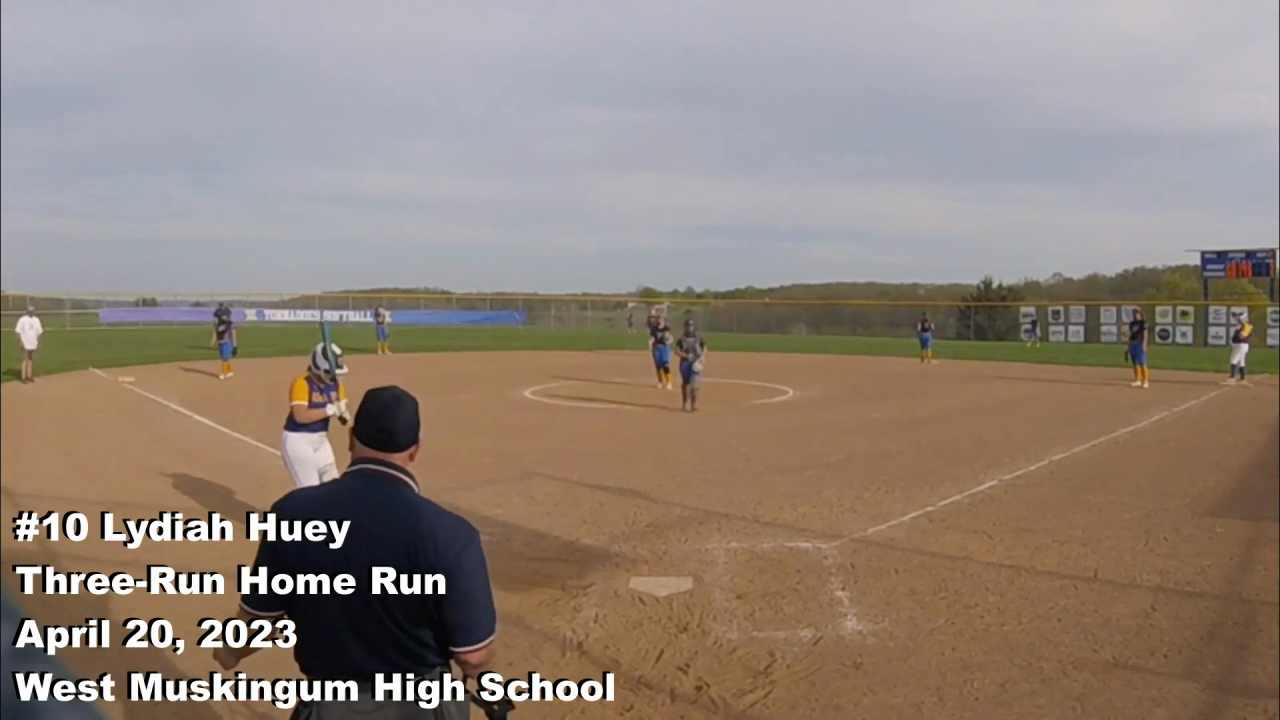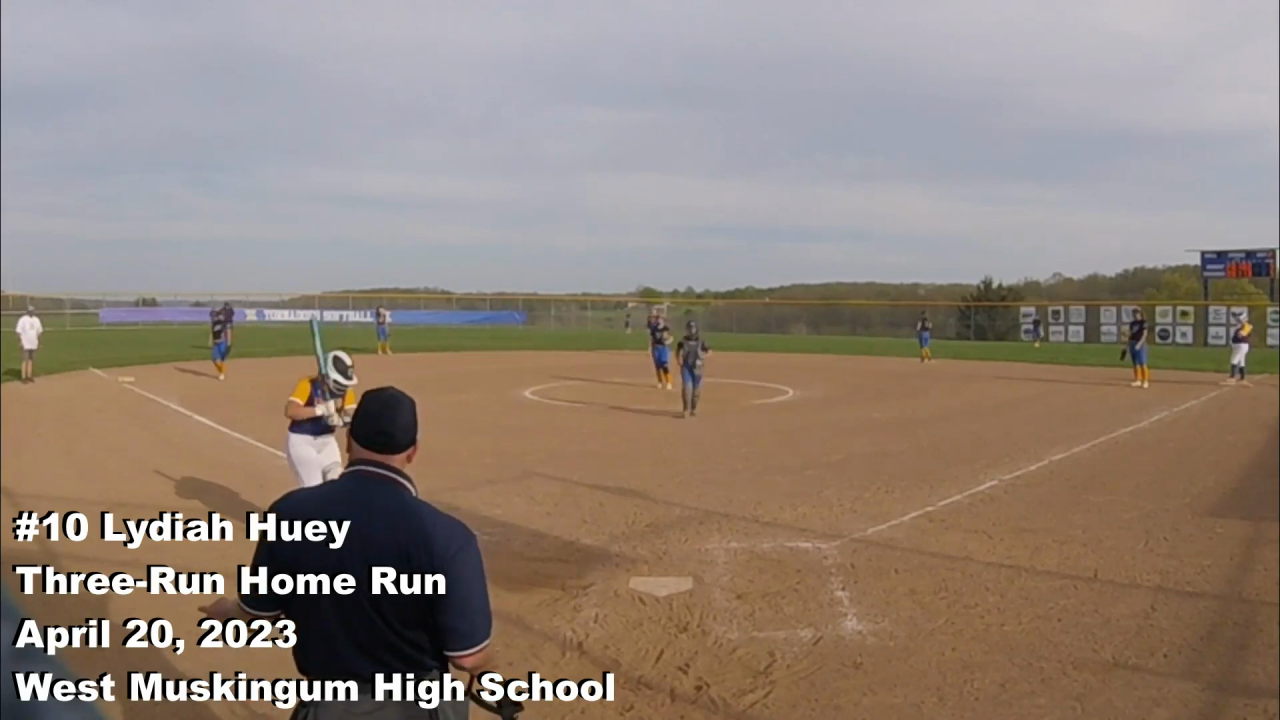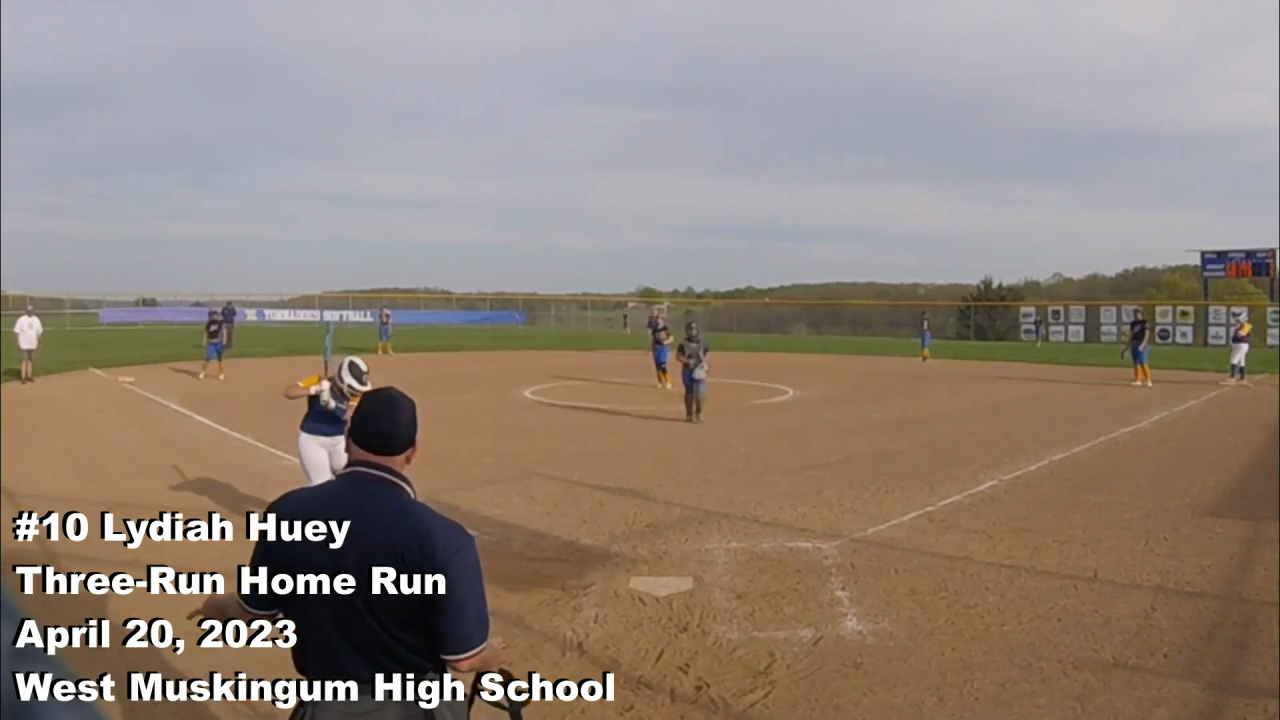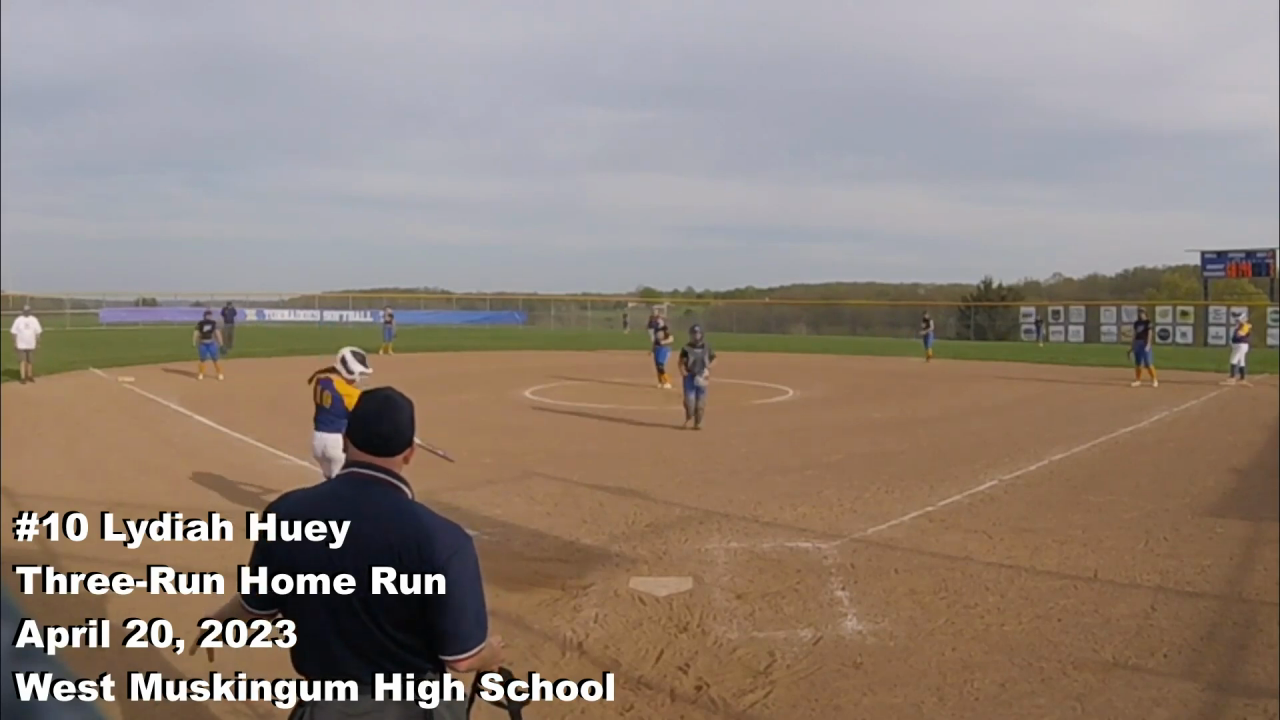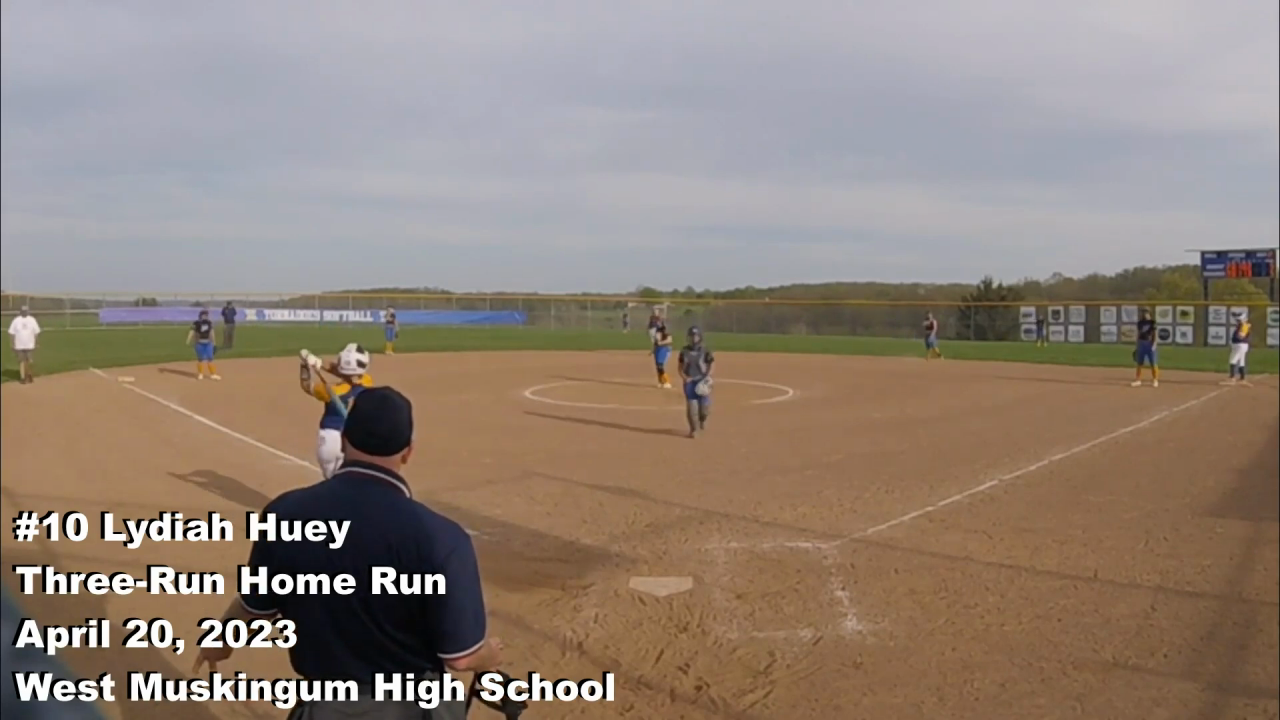
dt=0.3s
person 1, frame 1
left shoulder: (293, 513)
right shoulder: (448, 532)
left elbow: (259, 617)
right elbow: (473, 652)
left wrist: (232, 651)
right wrist: (472, 670)
person 1, frame 2
left shoulder: (291, 513)
right shoulder: (444, 535)
left elbow: (256, 613)
right elbow: (467, 654)
left wrist: (224, 611)
right wrist: (486, 661)
person 1, frame 3
left shoulder: (289, 514)
right shoulder: (442, 538)
left elbow: (253, 610)
right elbow: (463, 658)
left wrist: (220, 606)
right wrist: (490, 656)
person 1, frame 4
left shoulder: (288, 514)
right shoulder: (440, 539)
left elbow: (254, 607)
right elbow: (461, 657)
left wrist: (219, 625)
right wrist: (490, 655)
person 1, frame 5
left shoulder: (287, 514)
right shoulder: (437, 536)
left elbow: (254, 607)
right elbow: (459, 655)
left wrist: (222, 639)
right wrist: (488, 656)
